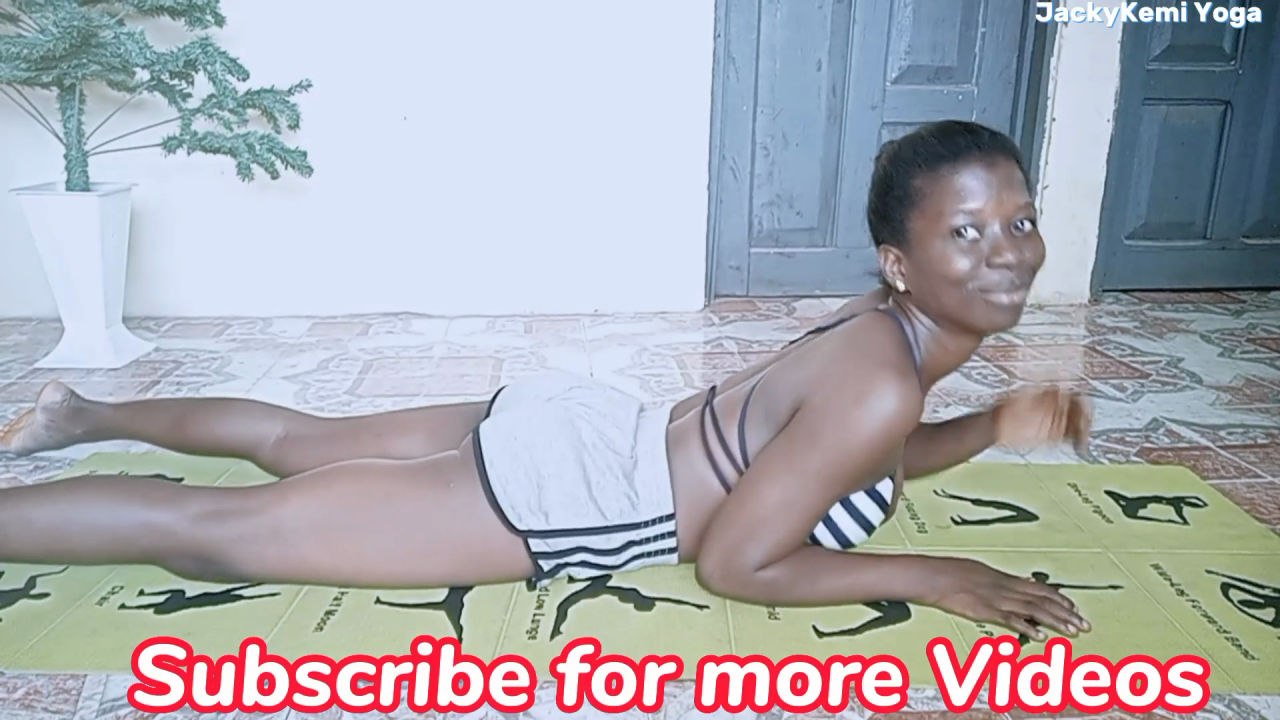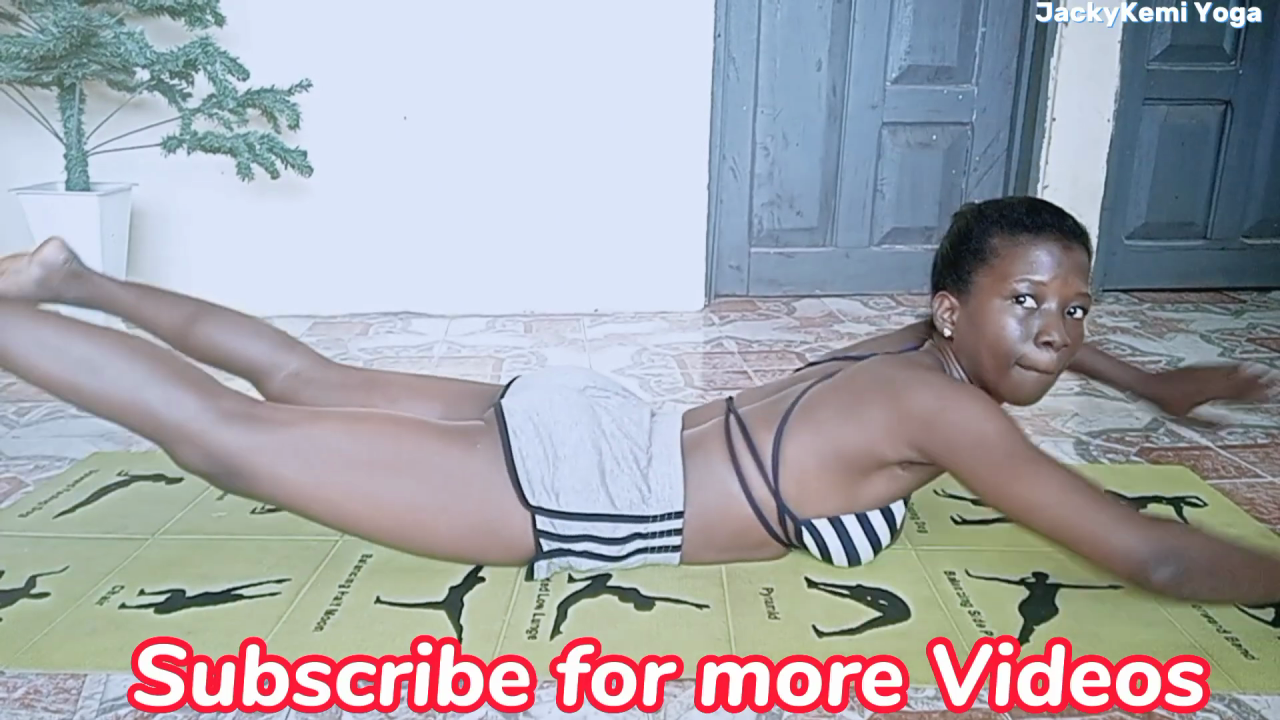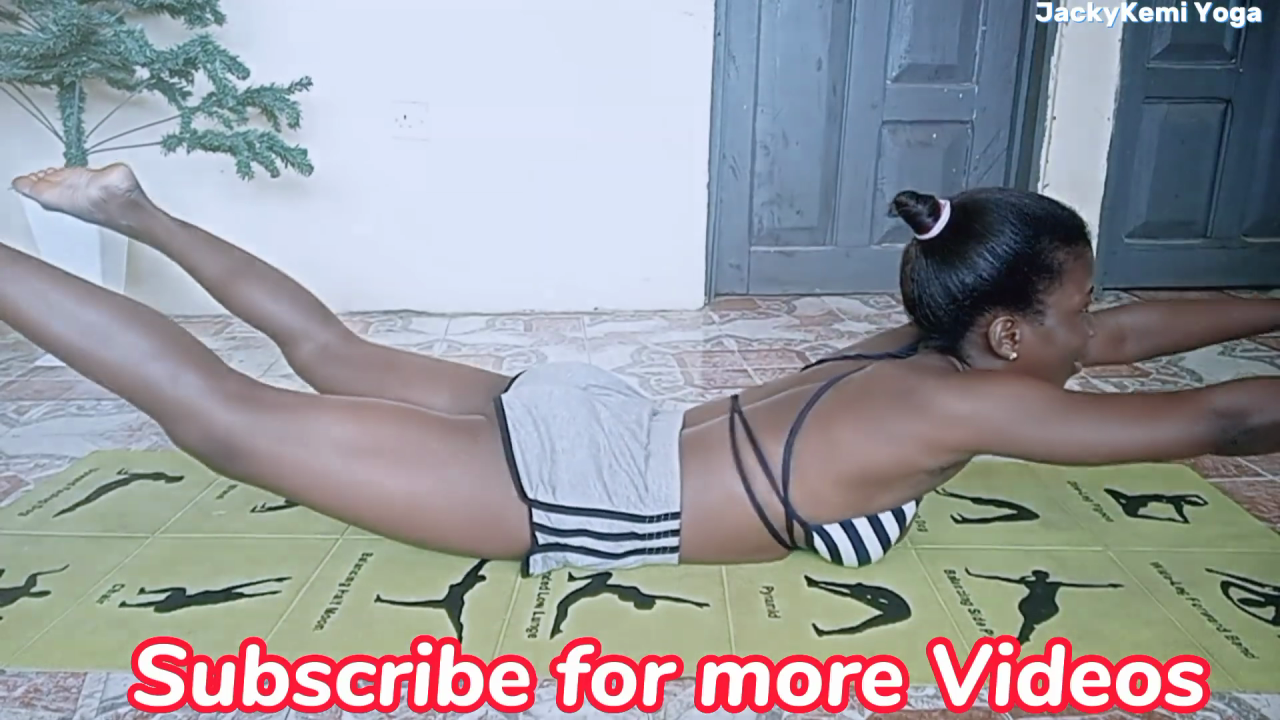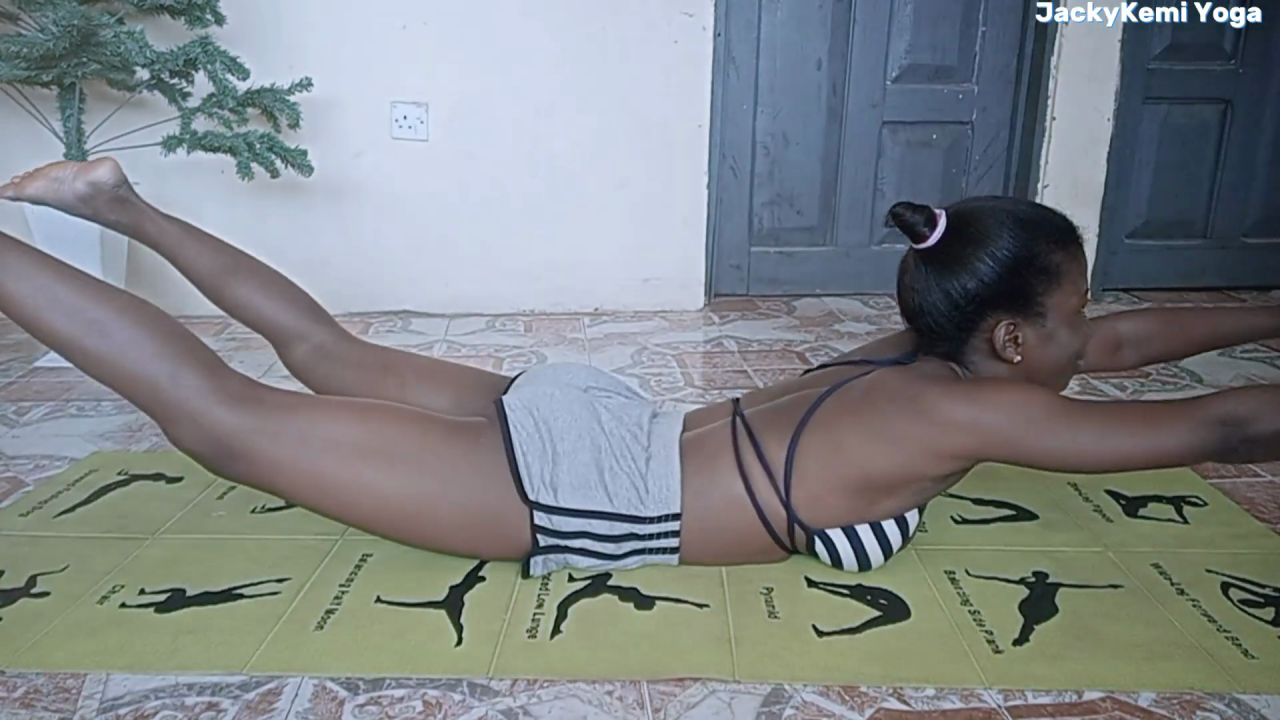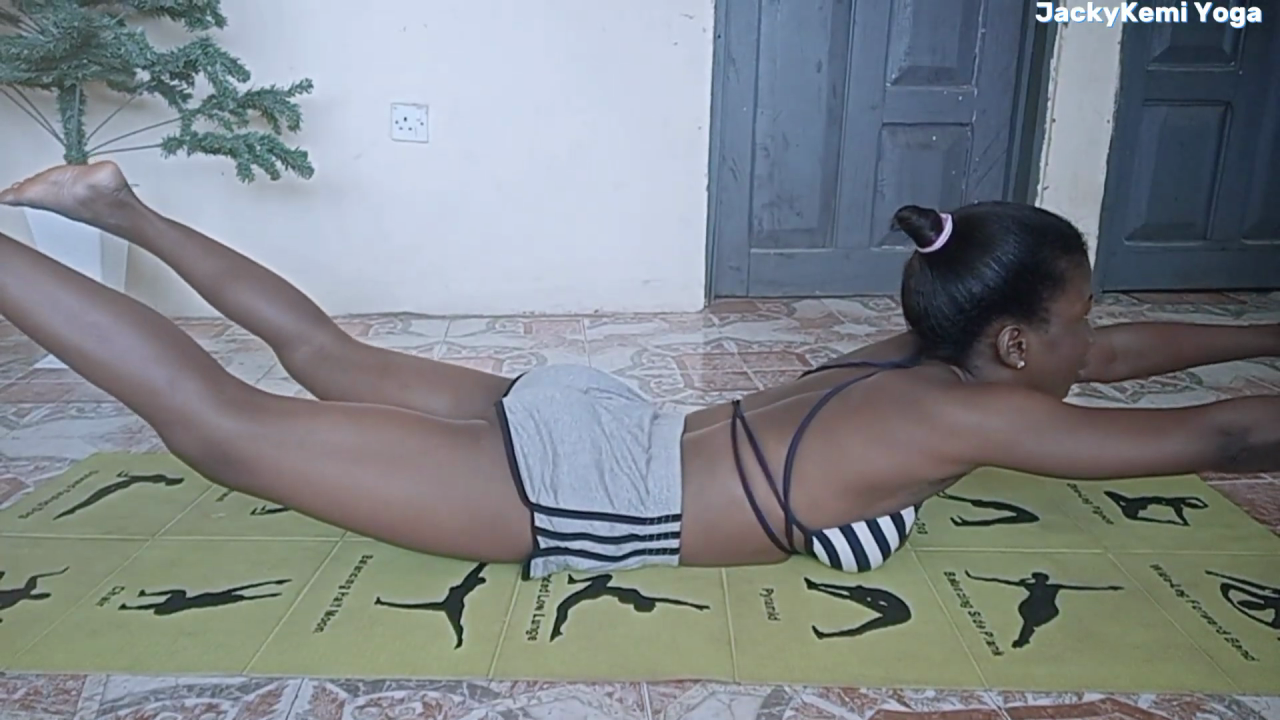
dt=1s
person 1, frame 1
left shoulder: (899, 318)
right shoulder: (882, 389)
left elbow: (823, 427)
right elbow: (733, 564)
left wrist: (993, 422)
right wrist: (930, 575)
left hip: (573, 432)
right hip: (554, 498)
left knee: (300, 442)
right knee: (208, 530)
person 1, frame 2
left shoulder: (931, 352)
right shoulder: (939, 405)
left elbow: (1029, 336)
right elbow: (1139, 551)
left wrist: (1145, 377)
left hip: (579, 431)
right hip: (571, 488)
left knee: (310, 384)
right knee: (232, 437)
person 1, frame 3
left shoulder: (924, 344)
right shoulder: (970, 404)
left elbow: (1121, 335)
left hip: (584, 430)
right hip: (575, 495)
left knee: (331, 357)
right knee: (231, 422)
left ankle: (130, 207)
person 1, frame 4
left shoulder: (924, 348)
right shoulder: (978, 409)
left elbow: (1126, 338)
left hip: (583, 425)
right hip: (578, 495)
left knee: (326, 356)
right knee: (226, 422)
left ankle: (118, 203)
person 1, frame 5
left shoulder: (926, 350)
right shoulder: (979, 413)
left elbow: (1121, 349)
left hip: (584, 423)
right hip: (577, 491)
left knee: (329, 358)
right knee: (223, 427)
left ankle: (122, 209)
